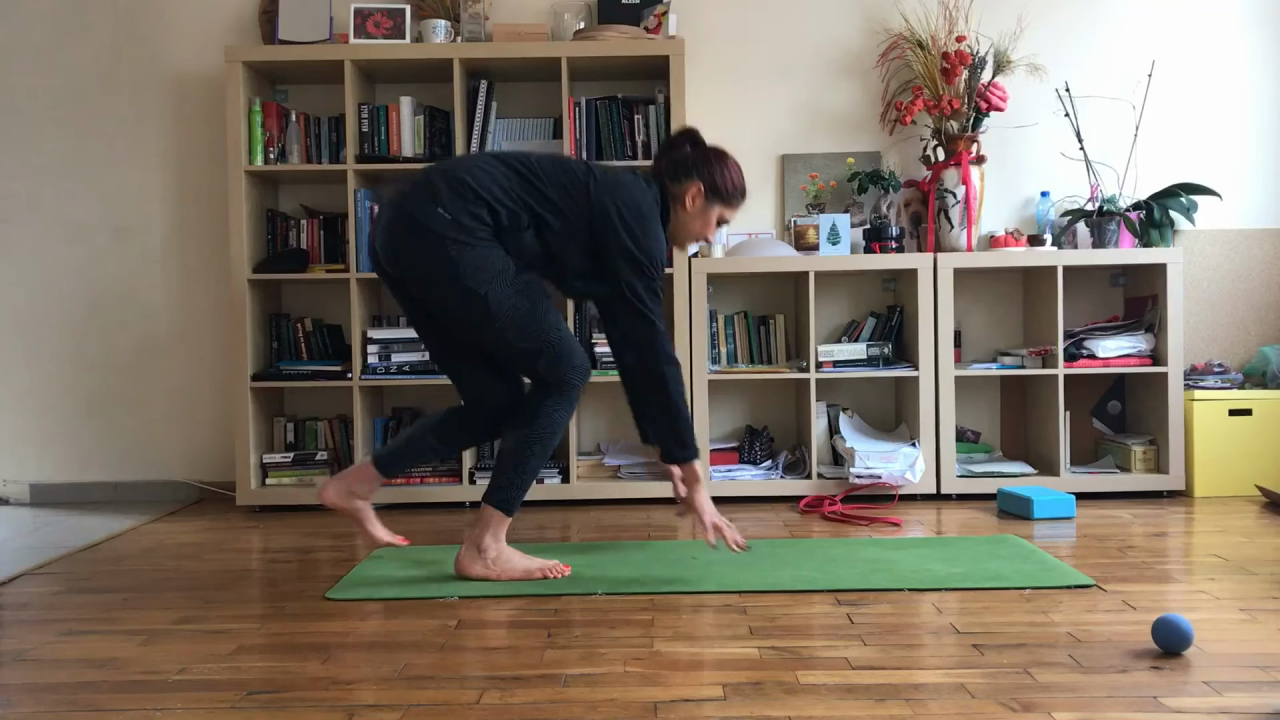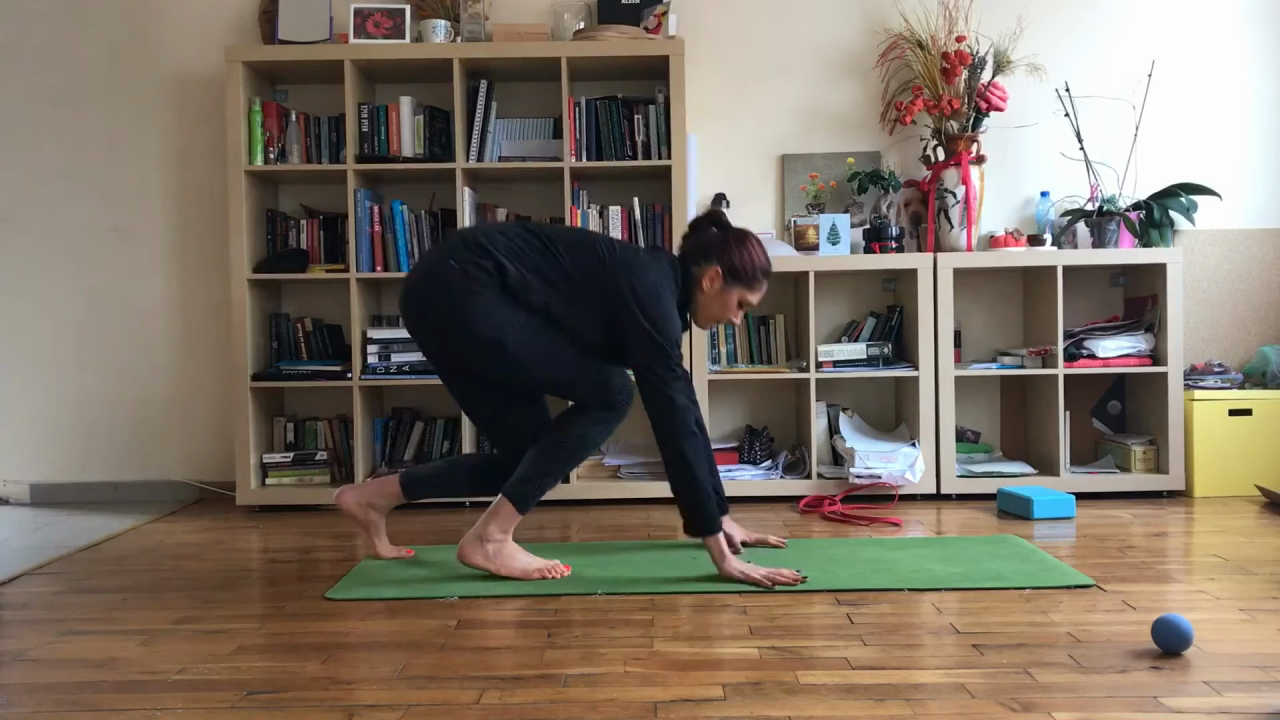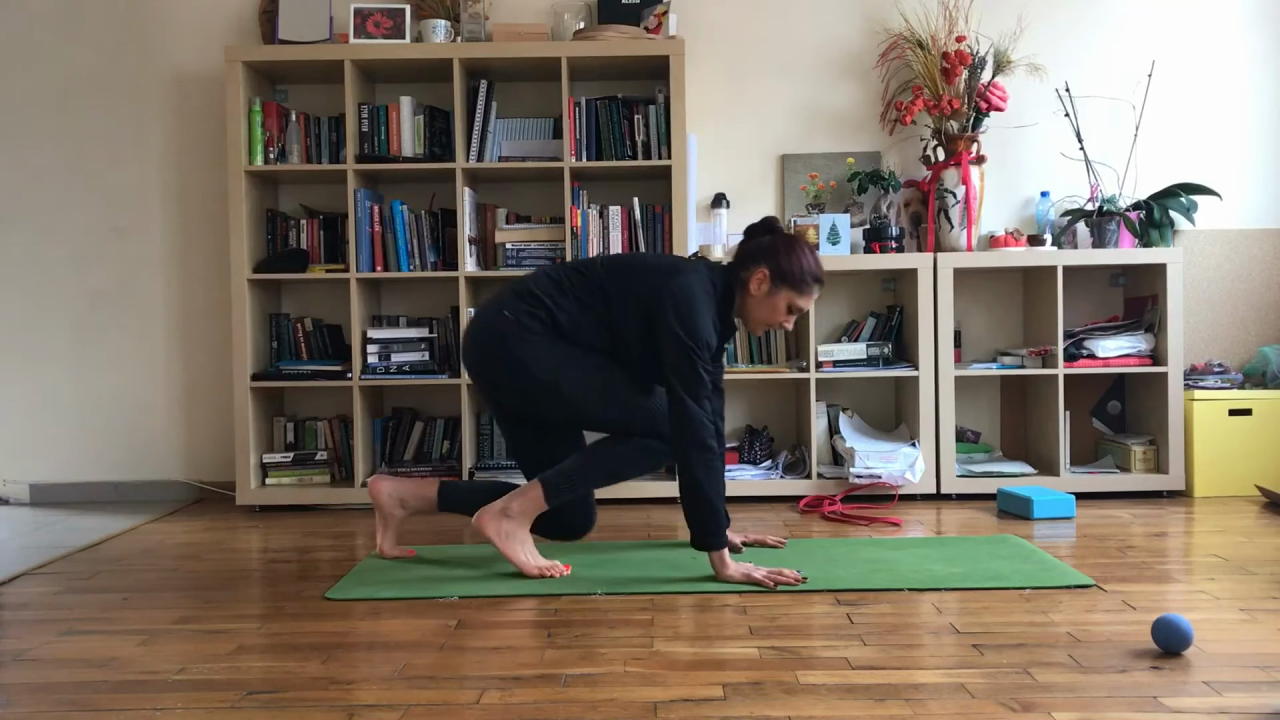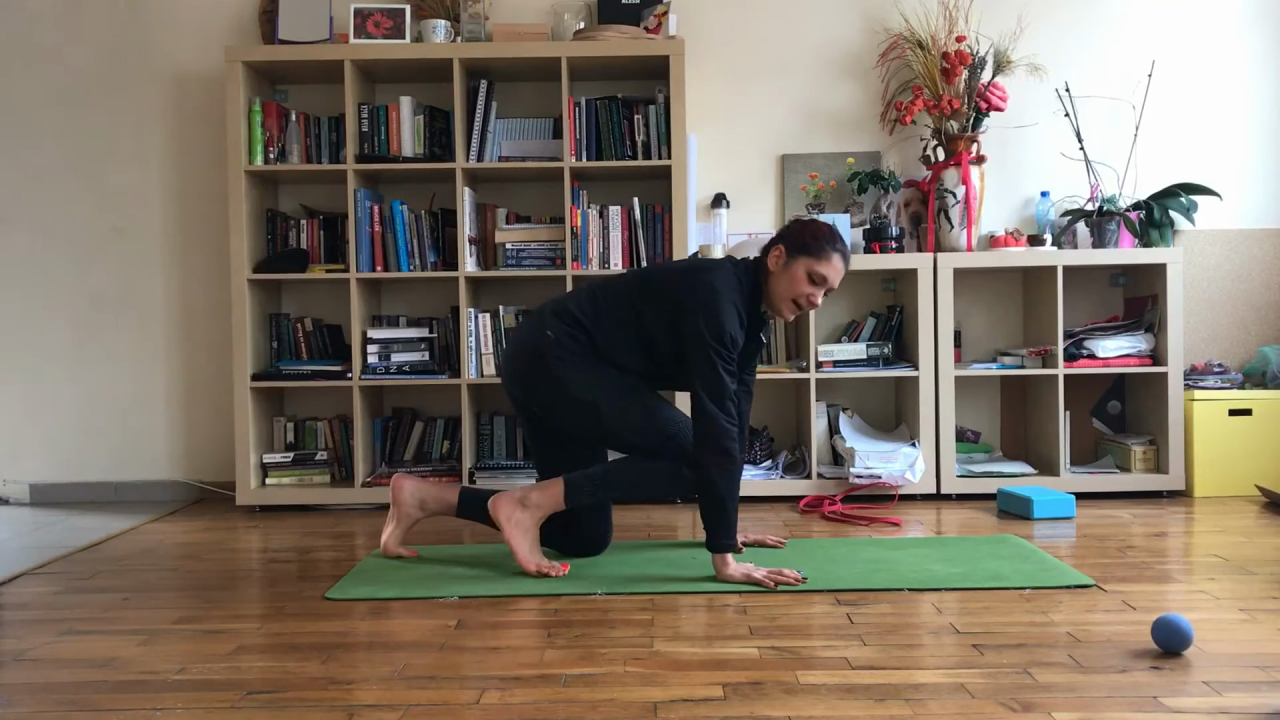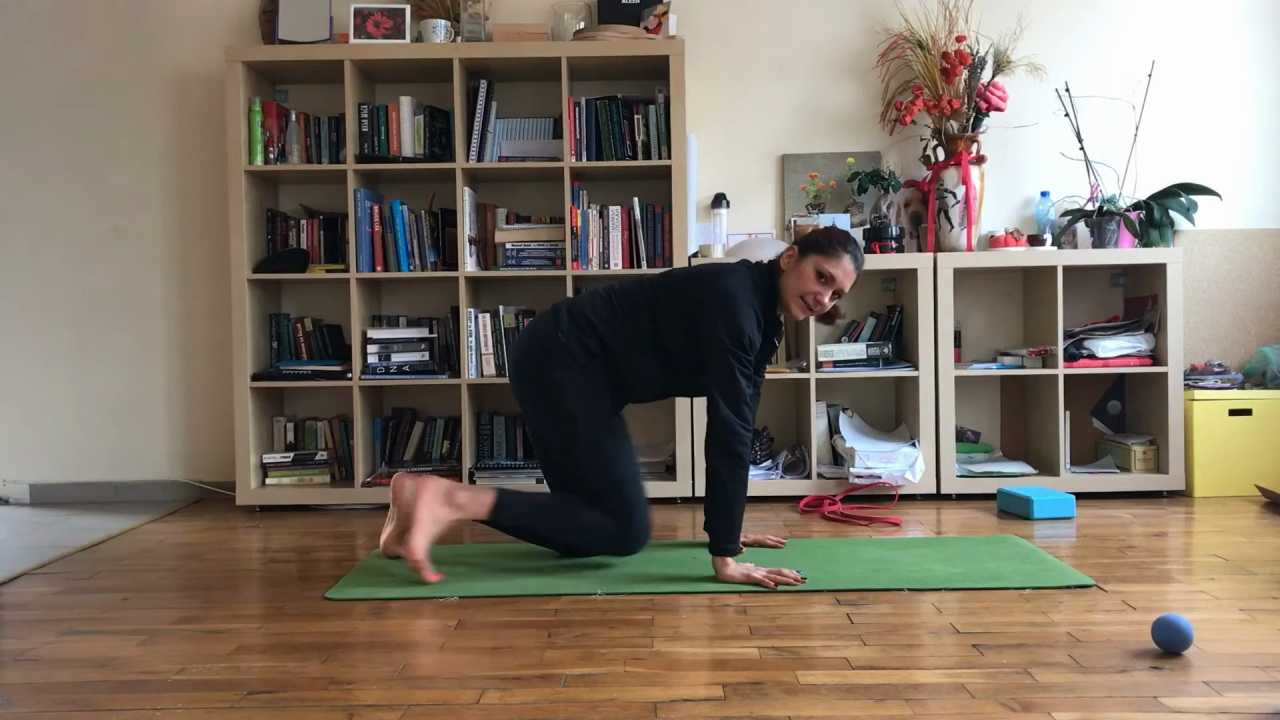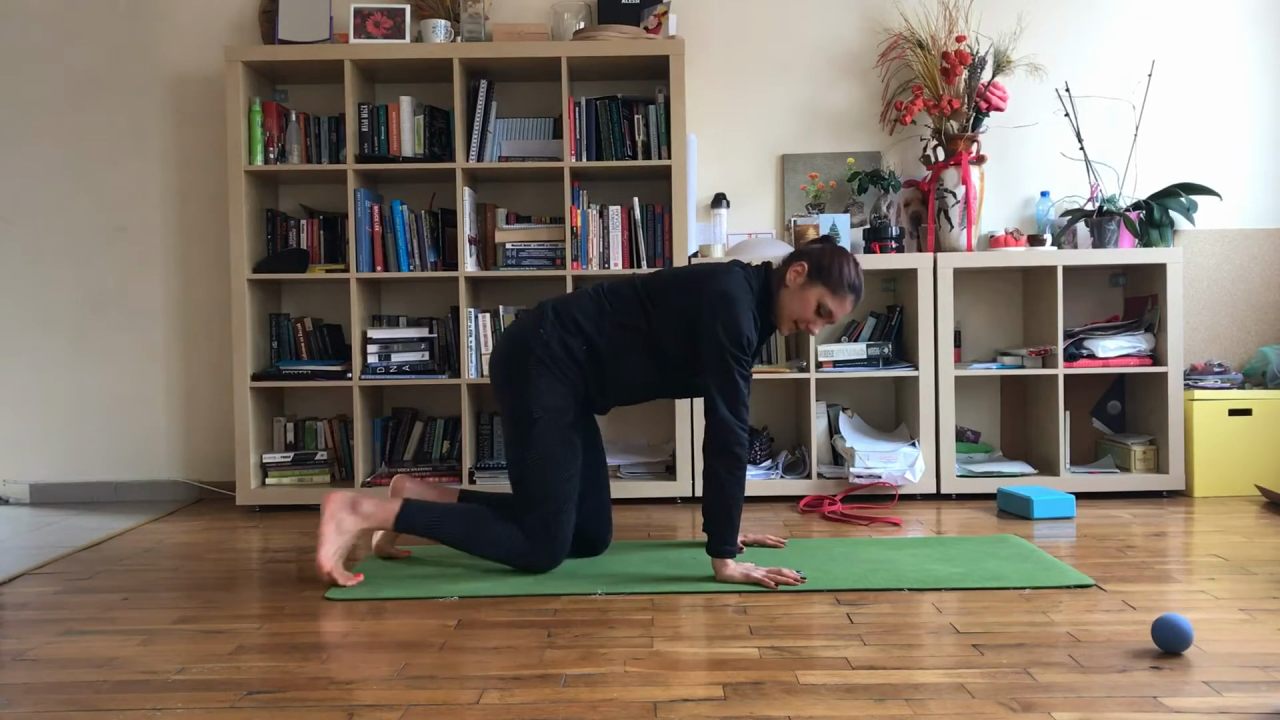
dt=0.3s
person 1, frame 1
left shoulder: (620, 202)
right shoulder: (636, 209)
left elbow: (627, 335)
right elbow: (651, 345)
left wrist: (665, 450)
right wrist: (691, 473)
left hip: (409, 229)
right hip: (443, 229)
left knee: (499, 403)
right knee: (563, 372)
left ankle: (355, 485)
right ankle: (485, 547)
person 1, frame 2
left shoulder: (659, 288)
right shoulder: (649, 289)
left elbow: (680, 413)
right elbow: (673, 420)
left wrist: (716, 518)
right wrist: (720, 549)
left hip: (452, 293)
right hip: (455, 287)
left knee: (531, 458)
right knee: (607, 397)
left ankle: (372, 498)
right ankle: (490, 537)
person 1, frame 3
left shoulder: (710, 303)
right shoulder: (690, 296)
left elbow: (706, 419)
right elbow: (692, 430)
left wrist: (718, 526)
right wrist: (720, 557)
left hip: (513, 343)
right hip: (511, 337)
left knee: (569, 518)
right knee: (662, 427)
left ankle: (402, 495)
right ankle: (510, 516)
person 1, frame 4
left shoulder: (749, 311)
right shoulder: (717, 293)
left elbow: (733, 419)
right elbow: (714, 425)
left wrist: (723, 525)
right wrist: (724, 557)
left hip: (555, 365)
right hip: (549, 356)
left knee: (584, 537)
right knee: (689, 452)
left ankle: (424, 496)
right ankle: (529, 502)
person 1, frame 5
left shoulder: (761, 315)
right shoulder: (734, 298)
left elbow: (737, 424)
right elbow: (727, 430)
left wrist: (728, 528)
right wrist: (725, 557)
left hip: (565, 364)
right hip: (559, 358)
left knee: (589, 534)
right knee: (623, 529)
left ankle: (421, 494)
right ankle: (451, 500)
person 1, frame 6
left shoulder: (748, 307)
right shoulder: (731, 299)
left elbow: (728, 423)
right elbow: (726, 430)
left wrist: (725, 526)
right wrist: (724, 558)
left hip: (556, 369)
right hip: (541, 361)
left knee: (591, 536)
right knee: (540, 546)
left ankle: (422, 495)
right ankle: (359, 510)
